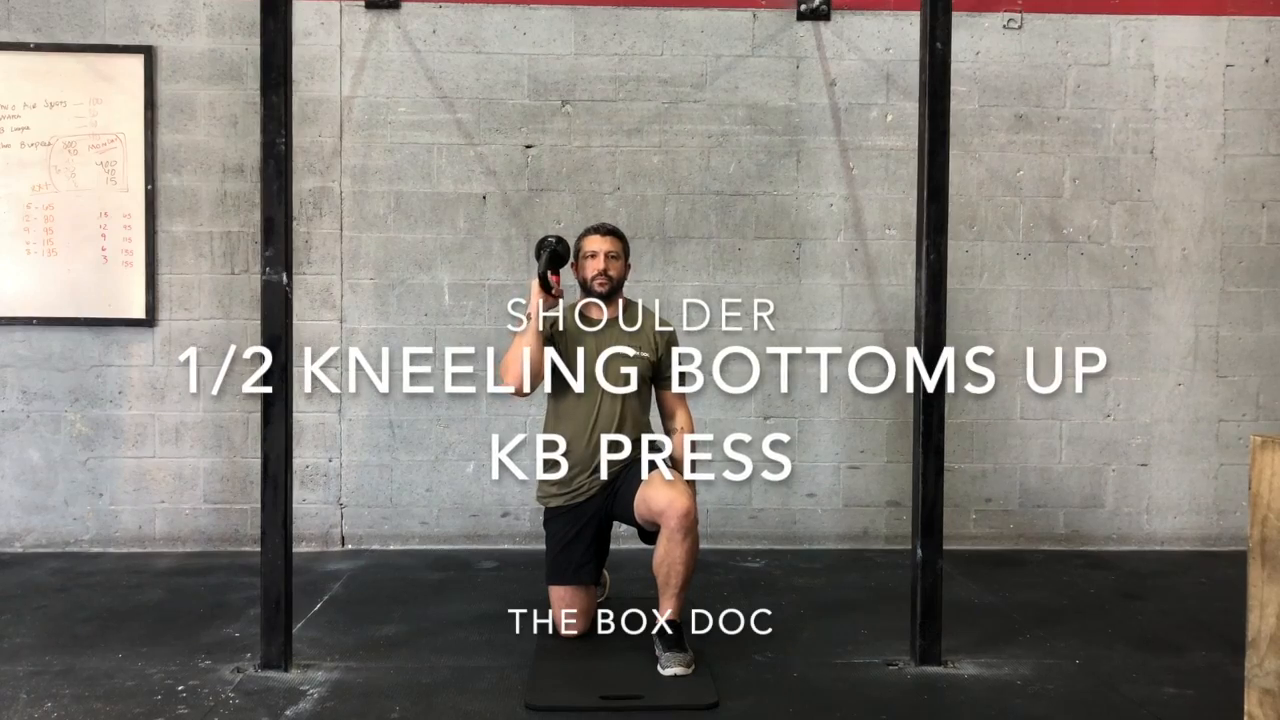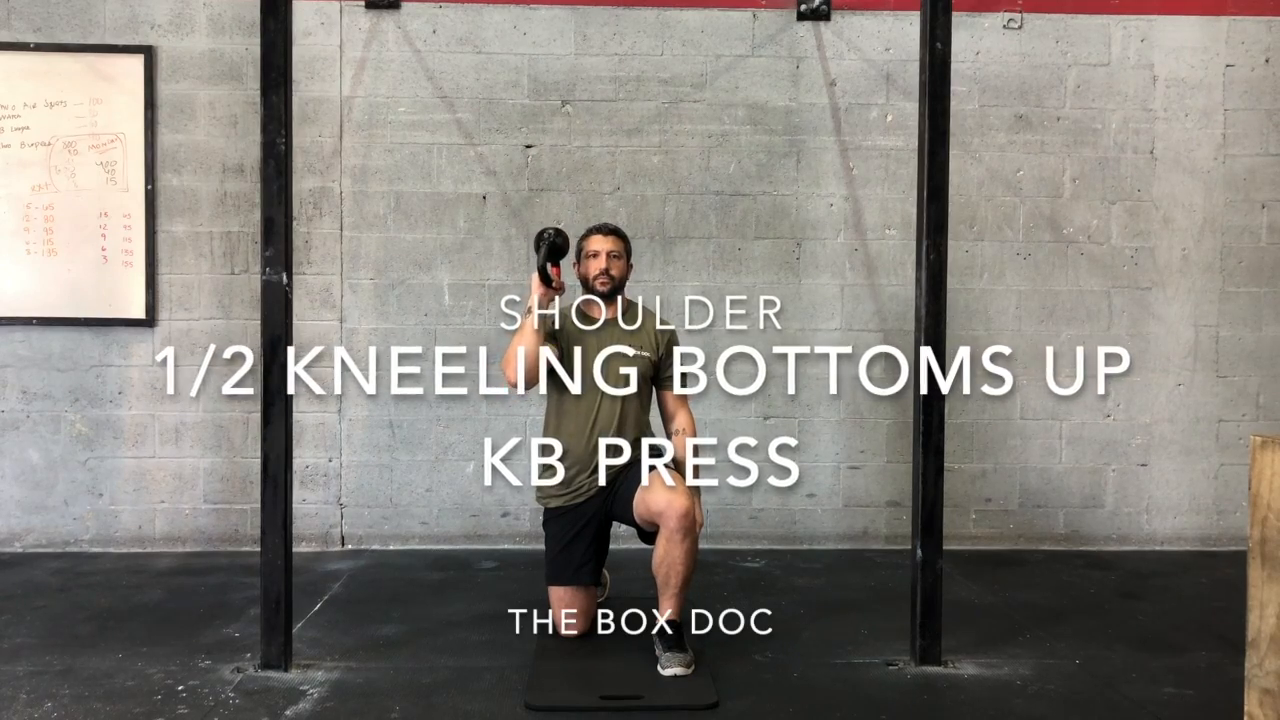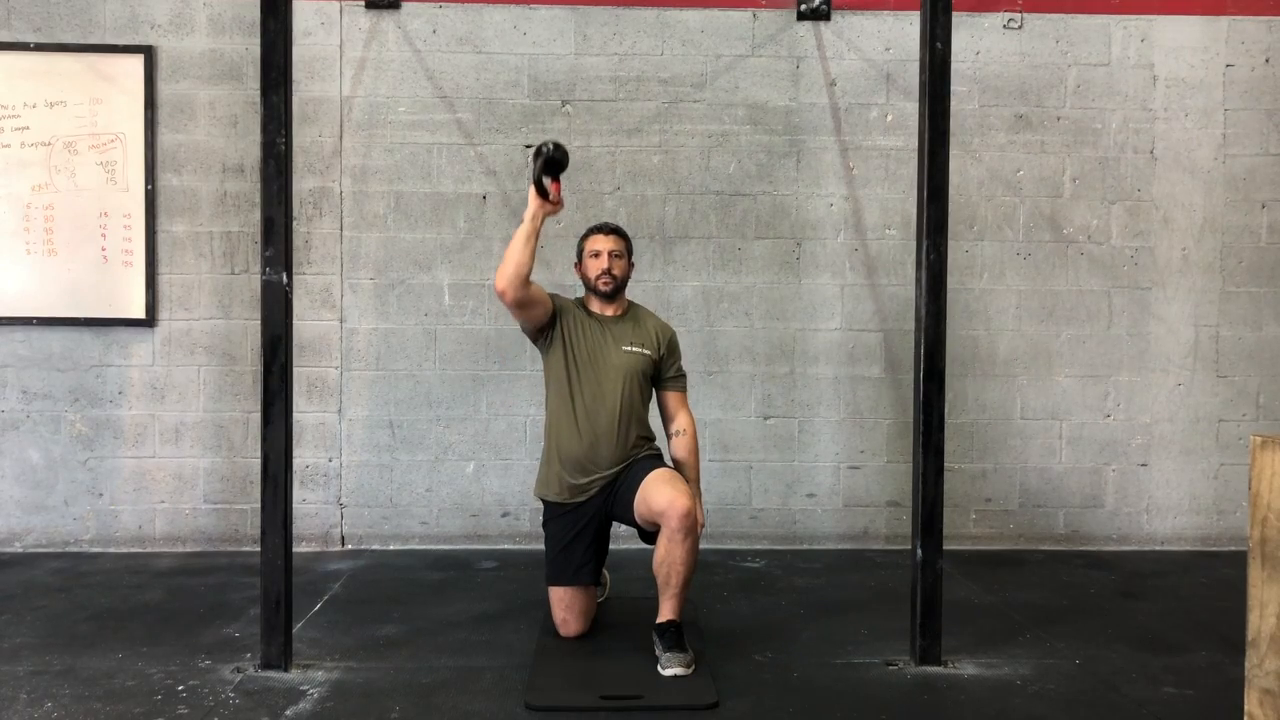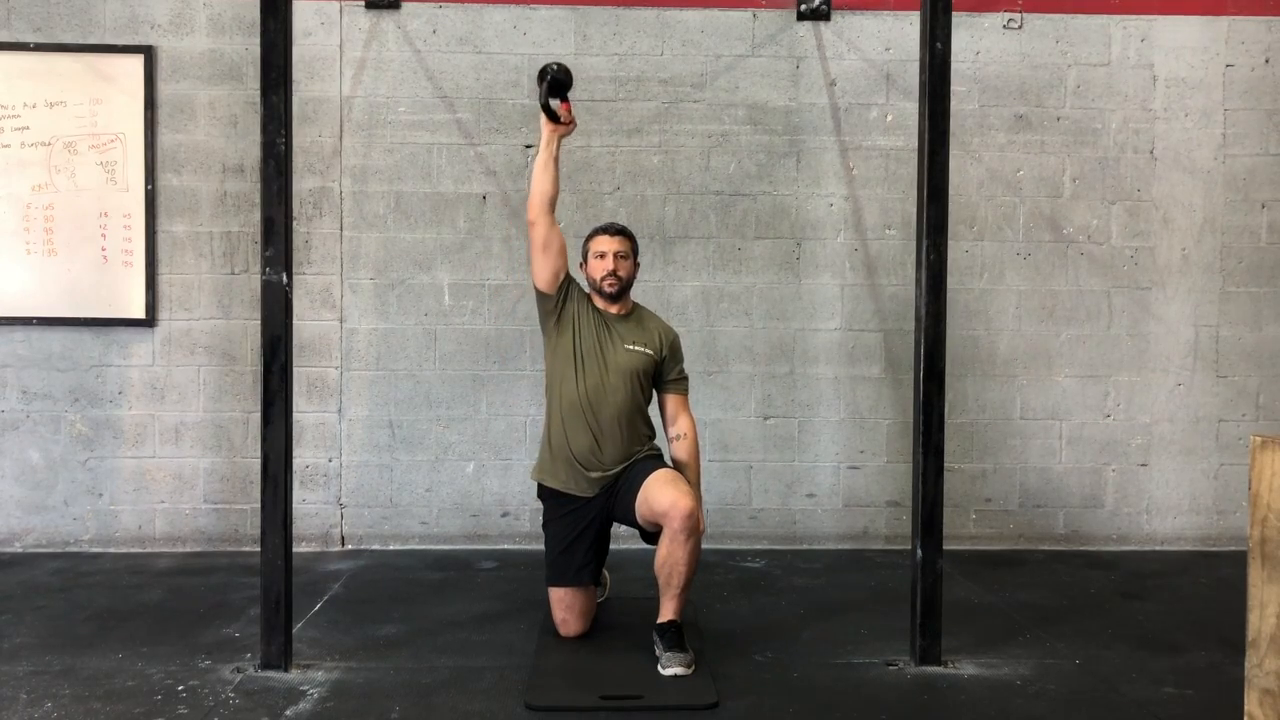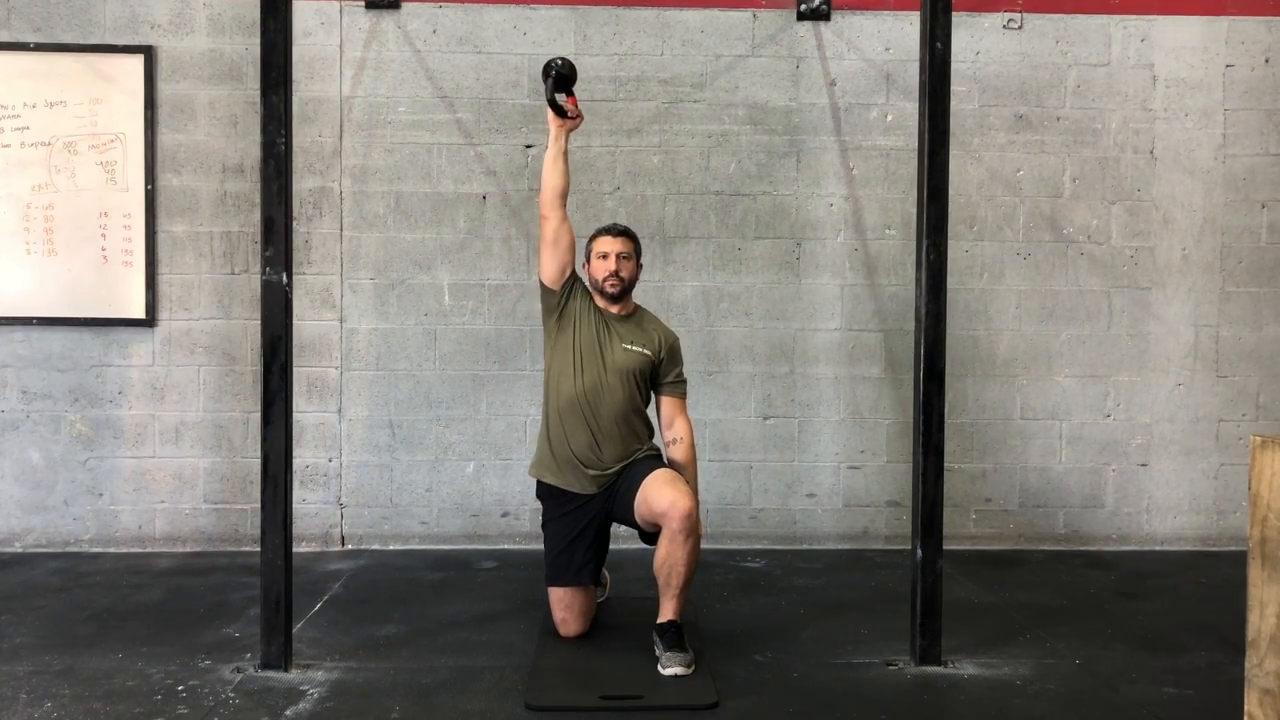
dt=1s
person 1, frame 1
left shoulder: (656, 330)
right shoulder: (553, 325)
left elbow: (676, 413)
right elbow: (516, 383)
left wrist: (687, 484)
right wrist: (536, 309)
left hip: (632, 467)
right hip: (568, 485)
left knee: (680, 508)
right knee: (571, 626)
left ankle: (668, 627)
right ankle: (593, 580)
person 1, frame 2
left shoulder: (656, 331)
right shoulder: (556, 324)
left elbow: (677, 416)
right elbow: (517, 376)
left wrist: (691, 488)
right wrist: (538, 302)
left hip: (632, 469)
right hip: (568, 485)
left knee: (678, 510)
right knee: (570, 627)
left ankle: (668, 626)
right ankle: (593, 580)
person 1, frame 3
left shoulder: (657, 332)
right shoulder: (556, 319)
left elbow: (678, 419)
right elbow: (508, 288)
left wrist: (694, 492)
right wrist: (535, 214)
left hip: (634, 468)
right hip: (568, 486)
left knee: (679, 509)
right knee: (571, 627)
left ankle: (668, 627)
right ankle: (594, 579)
person 1, frame 4
left shoulder: (660, 336)
right shoulder: (562, 309)
left elbow: (679, 422)
right elbow: (540, 219)
left wrist: (696, 498)
right wrist: (550, 141)
left hip: (635, 469)
right hip: (569, 484)
left knee: (681, 511)
right knee: (571, 626)
left ankle: (668, 627)
right ankle: (593, 577)
person 1, frame 5
left shoulder: (660, 338)
right shoulder: (564, 305)
left elbow: (675, 424)
right elbow: (551, 214)
left wrist: (691, 499)
right wrist: (558, 135)
left hip: (633, 469)
right hip: (566, 482)
left knee: (680, 511)
right knee: (570, 625)
left ankle: (667, 627)
right ankle: (592, 575)
